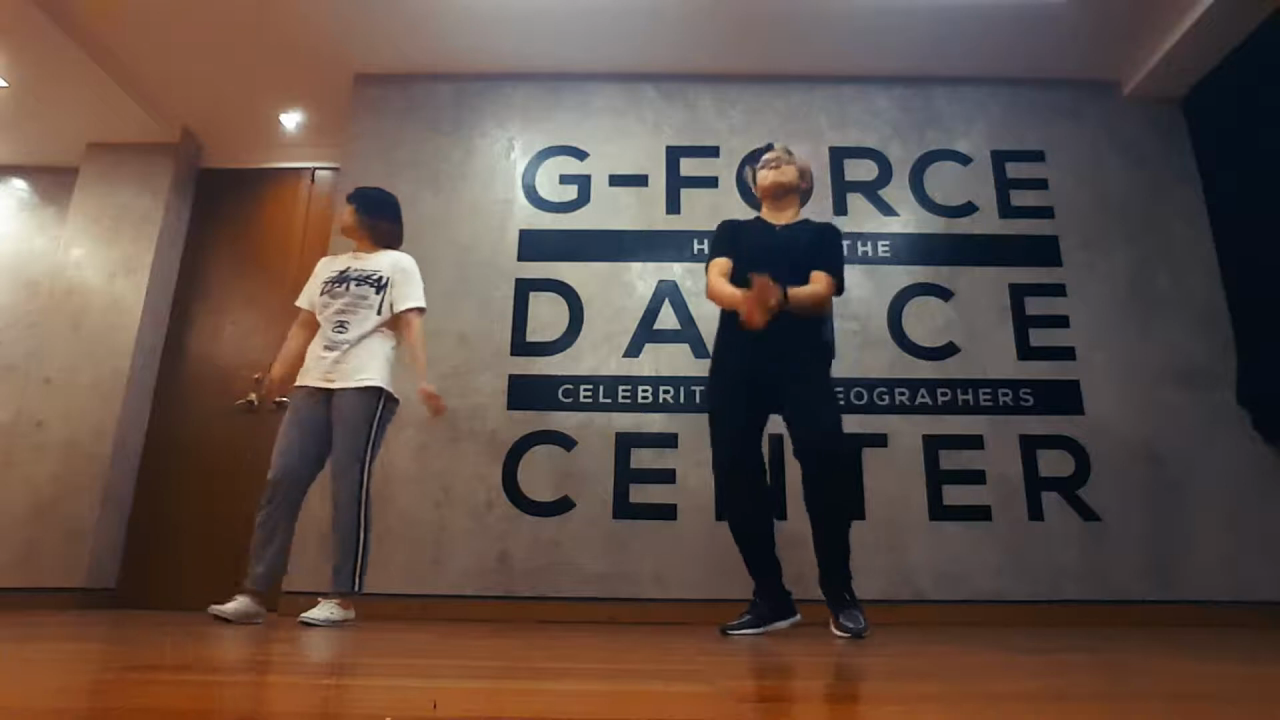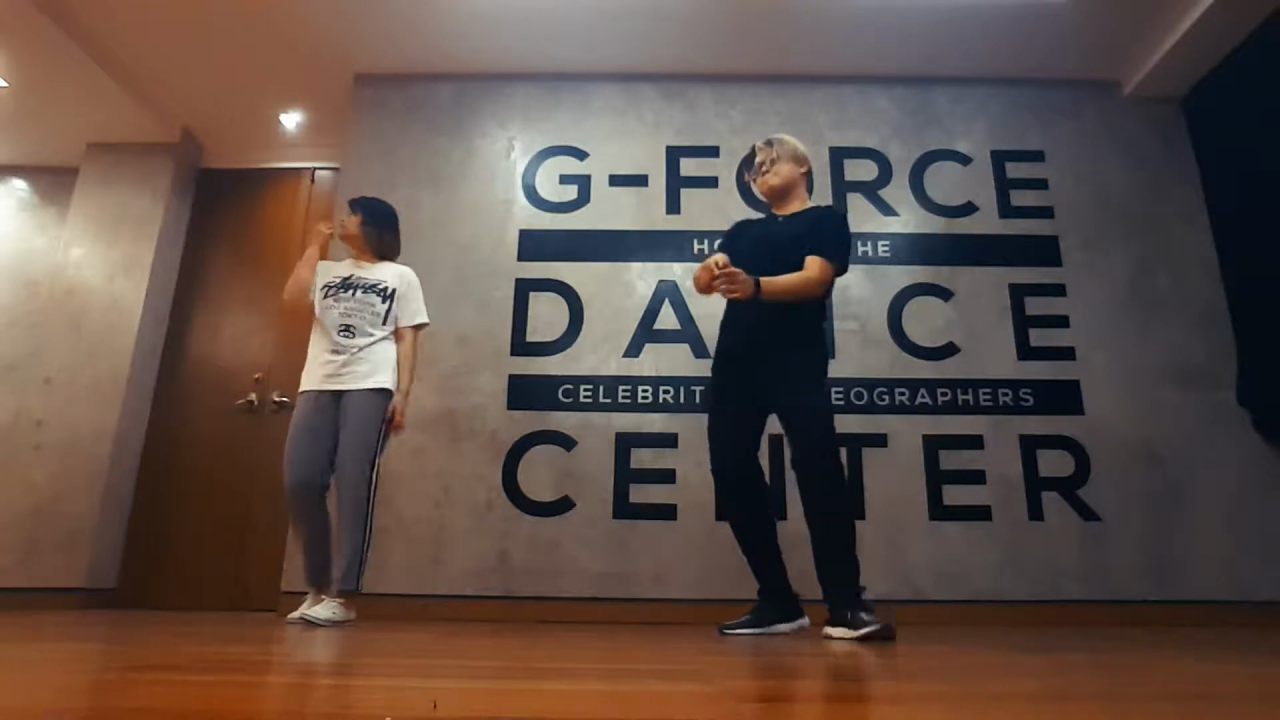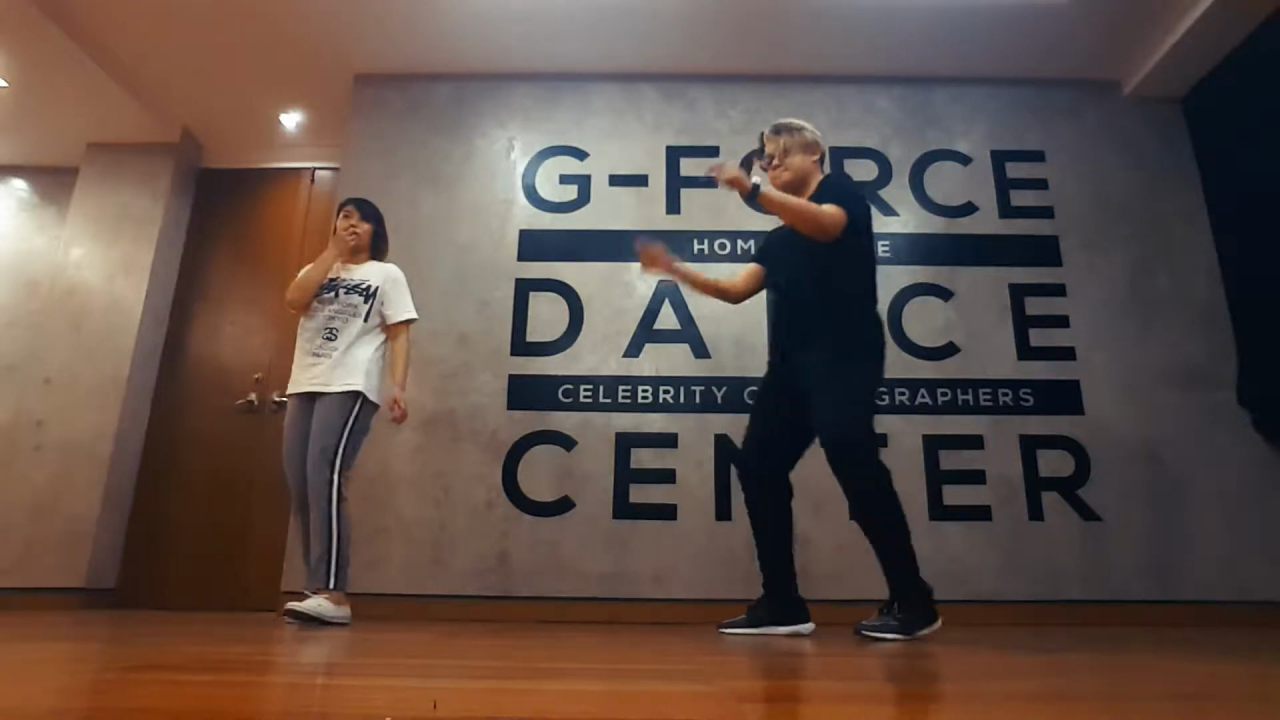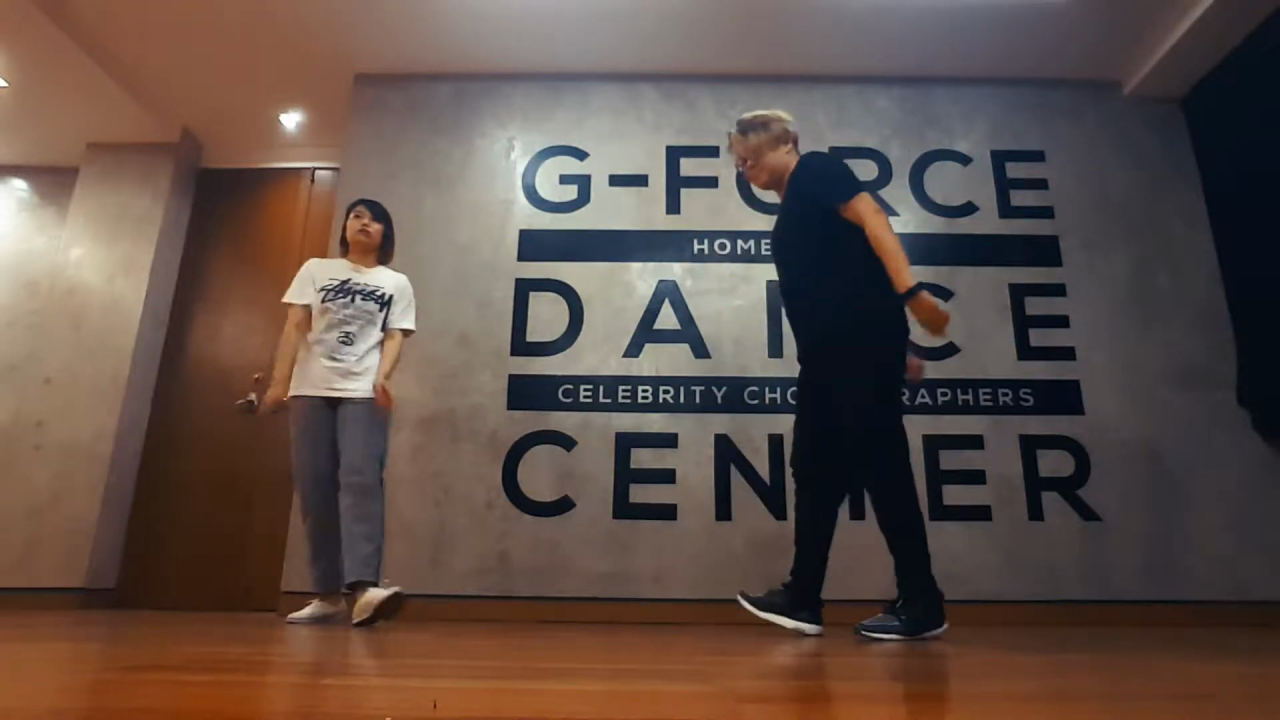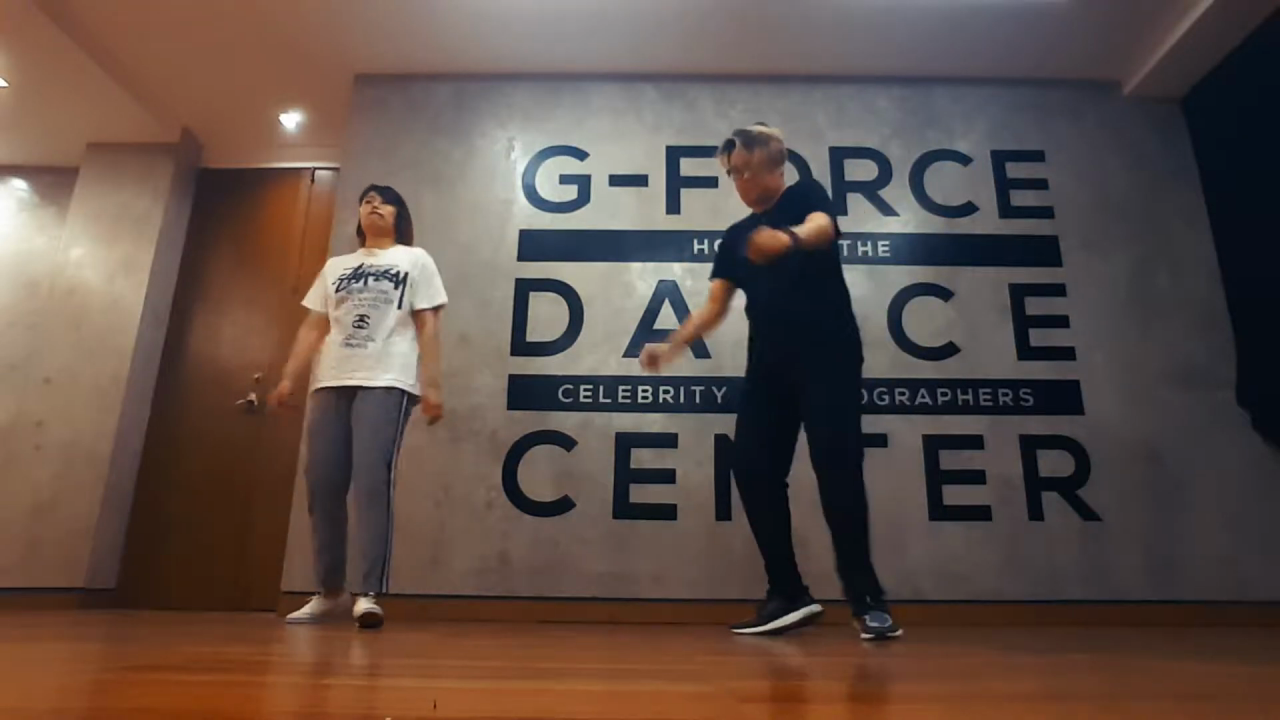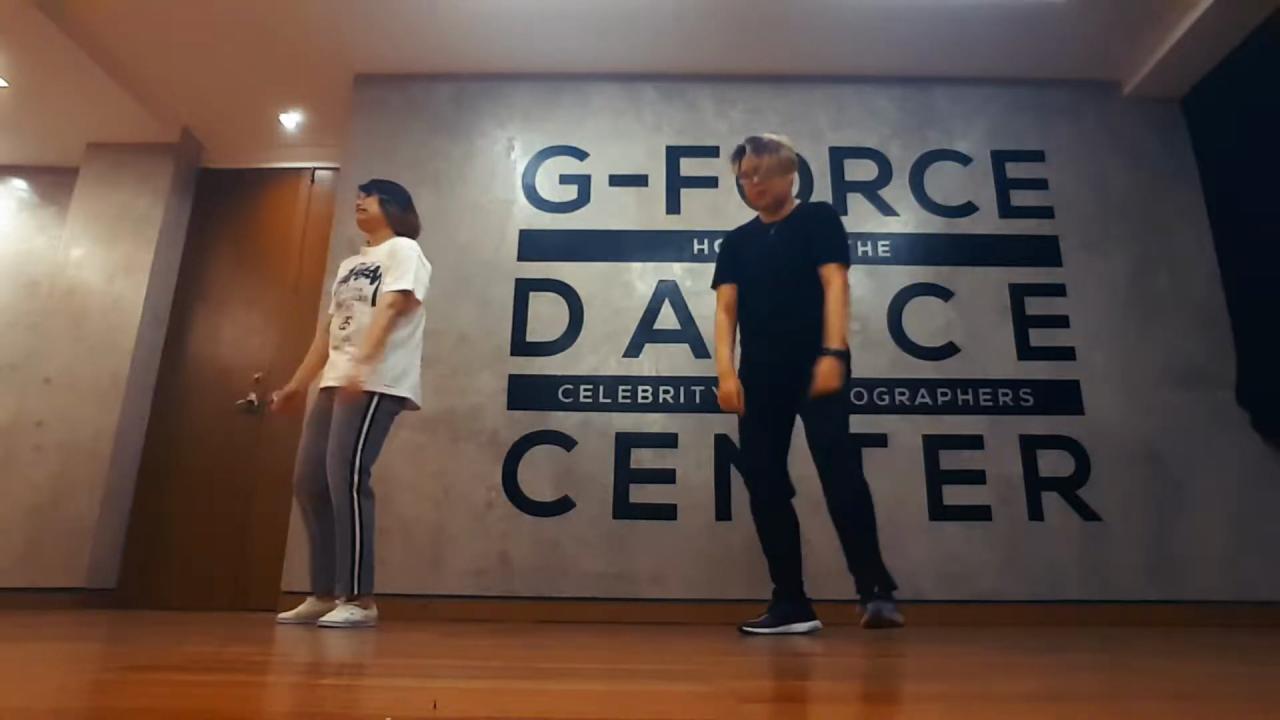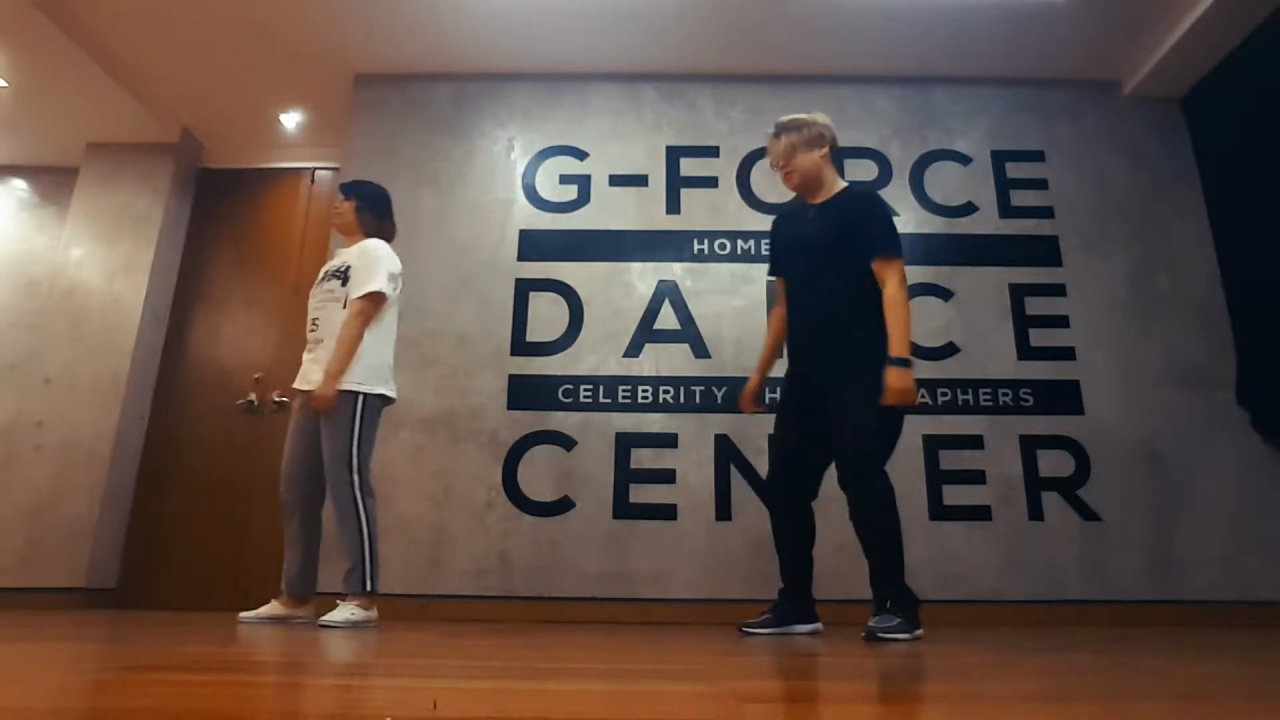
dt=0.5s
person 1, frame 1
left shoulder: (822, 234)
right shoulder: (732, 231)
left elbow: (822, 294)
right elbow: (714, 282)
left wrist: (782, 297)
right wrist: (744, 300)
left hip: (801, 357)
right hip: (736, 361)
left knee: (823, 447)
right knee: (734, 469)
left ankle: (838, 588)
right ankle: (771, 597)
person 1, frame 2
left shoulder: (826, 220)
right shoulder: (744, 230)
left elbow: (815, 279)
right elbow: (704, 279)
left wrist: (756, 287)
right wrist: (709, 274)
left hip: (796, 354)
right hip: (735, 359)
left knee: (816, 455)
right knee: (731, 470)
left ankle: (845, 602)
right ankle: (777, 599)
person 1, frame 3
left shoulder: (839, 190)
right shoulder: (780, 237)
left elbow: (826, 224)
right elbow: (737, 289)
left wrist: (755, 192)
right wrist: (675, 269)
left hip: (845, 351)
right hip: (792, 357)
left knee: (852, 455)
right knee: (760, 466)
left ankle: (911, 601)
right ankle: (782, 603)
person 1, frame 4
left shoulder: (818, 169)
right shoulder: (790, 215)
left elbow: (872, 220)
left wrist: (911, 291)
right wrist: (895, 354)
left hip: (860, 339)
right hip: (824, 351)
left knee: (876, 461)
right knee: (815, 467)
left ankle: (920, 603)
right ankle: (802, 597)
person 1, frame 5
left shoulder: (806, 196)
right shoulder: (738, 235)
left elbow: (823, 229)
right elbow: (715, 305)
left wrist: (788, 239)
right wrist: (673, 345)
left hip: (827, 352)
right hip: (769, 363)
left knee: (836, 464)
right knee: (754, 469)
left ankle: (866, 597)
right ankle: (787, 593)
person 1, frame 6
left shoulder: (819, 219)
right shoulder: (737, 242)
left elbow: (836, 286)
right elbow: (725, 310)
left wrist: (832, 353)
right wrist: (726, 373)
left hip: (816, 367)
right hip: (761, 374)
left knee: (838, 463)
right knee: (763, 481)
left ankle: (875, 589)
right ankle: (791, 602)
person 1, frame 7
left shoulder: (862, 205)
right shoulder: (785, 223)
left elbow: (892, 280)
left wrist: (899, 359)
right wrist: (760, 372)
left hip: (858, 369)
right hip: (804, 372)
left knee: (861, 475)
right knee: (785, 484)
left ankle: (896, 604)
right ankle: (796, 603)
person 2, frame 1
left shoulder: (399, 264)
right shoulder: (326, 267)
left elbow: (410, 323)
right elbow: (305, 325)
left wrist: (422, 379)
right wrist: (281, 366)
left hip: (366, 385)
right hip: (315, 383)
left knee: (350, 485)
right knee: (283, 480)
left ankle: (342, 598)
right ankle: (254, 593)
person 2, frame 2
left shoulder: (401, 277)
right shoulder: (326, 271)
left elbow: (407, 341)
right elbow: (292, 299)
left wrist: (403, 393)
right wrist: (313, 246)
left hip: (371, 386)
right hip: (317, 385)
left knee: (354, 485)
right knee: (300, 483)
left ankle: (341, 595)
right ankle: (318, 588)
person 2, frame 3
left shoulder: (387, 275)
right shoulder: (316, 270)
left elbow: (399, 336)
right elbow: (294, 299)
left wrist: (397, 386)
right wrist: (333, 251)
left hip: (351, 387)
right hip: (304, 387)
left knee: (325, 477)
right knee: (302, 488)
left ankle: (331, 595)
right ankle: (322, 592)
person 2, frame 4
left shoulder: (396, 283)
right shoulder: (314, 270)
left elbow: (394, 338)
right elbow: (293, 324)
left wrist: (382, 379)
right wrist: (278, 379)
left hip: (363, 393)
right hip: (310, 389)
left knee: (361, 479)
right knee: (314, 491)
left ankle: (365, 587)
right ankle: (328, 594)
person 2, frame 5
left shoulder: (415, 261)
right shoulder: (335, 267)
left elbow: (428, 325)
right elbow: (312, 324)
left wrist: (431, 385)
right wrist: (288, 376)
left hip: (386, 382)
right hip: (332, 381)
left knee: (374, 480)
right knee: (321, 482)
left ankle: (368, 594)
right ankle: (329, 588)
person 2, frame 6
left shoulder: (403, 250)
right shoulder: (348, 265)
left elbow: (392, 310)
left wrist: (359, 369)
right wrist: (297, 382)
left hip: (376, 382)
right hip: (336, 382)
left knee: (347, 476)
right knee: (310, 481)
left ankle: (358, 598)
right ankle: (325, 592)
person 2, frame 7
left shoulder: (374, 252)
right shoulder: (334, 264)
left elbow: (361, 315)
left wrist: (332, 377)
right wrist: (306, 382)
left hip: (354, 385)
right hip: (316, 385)
left knee: (346, 477)
right knee: (297, 483)
left ankle: (360, 598)
right ankle: (295, 597)
